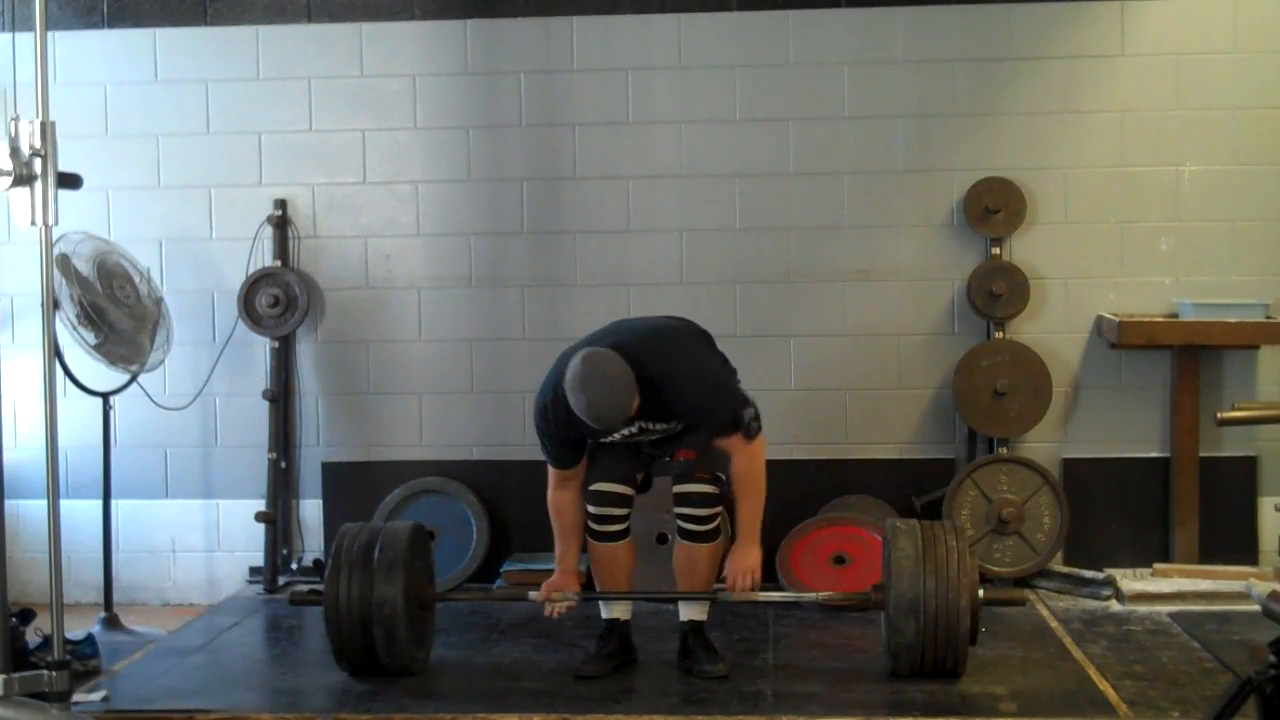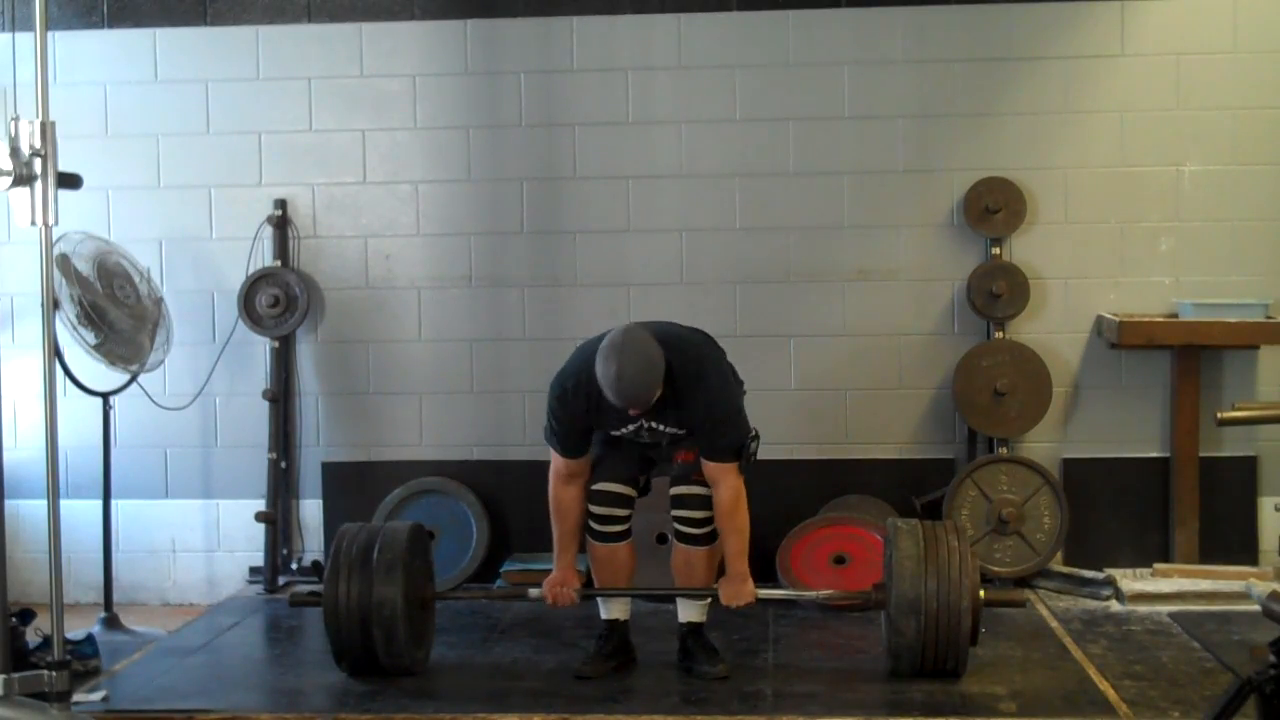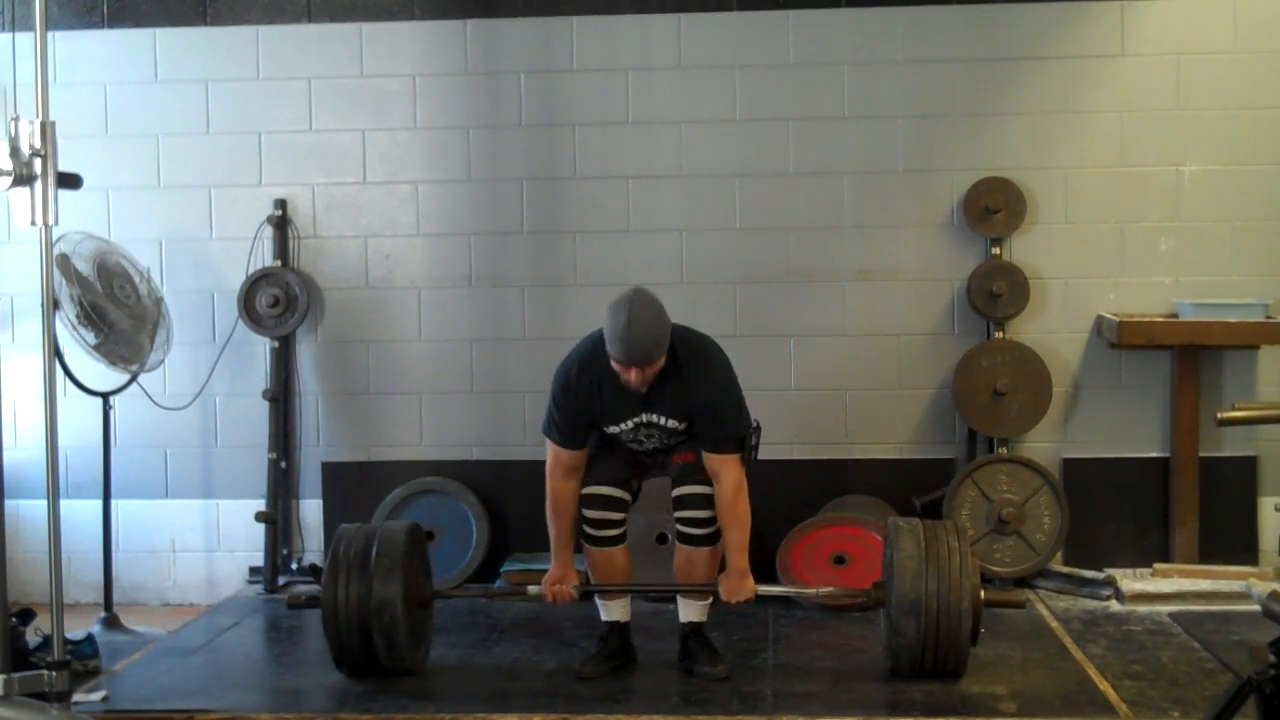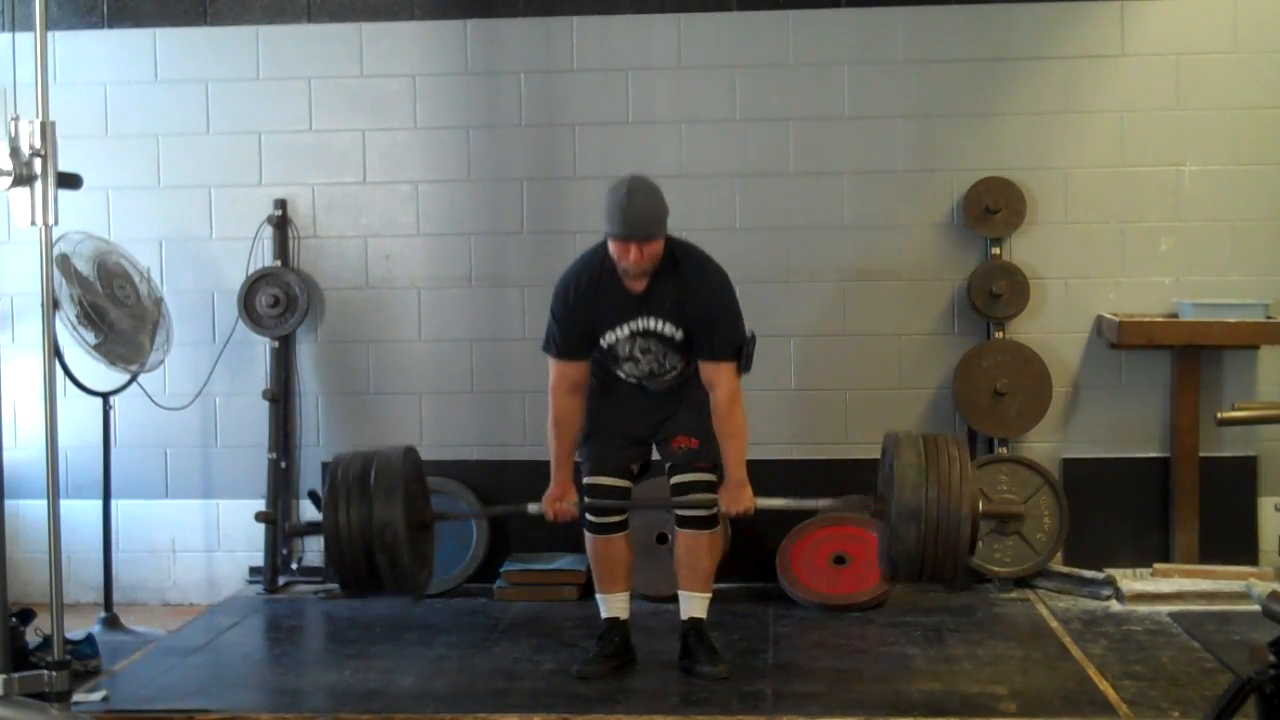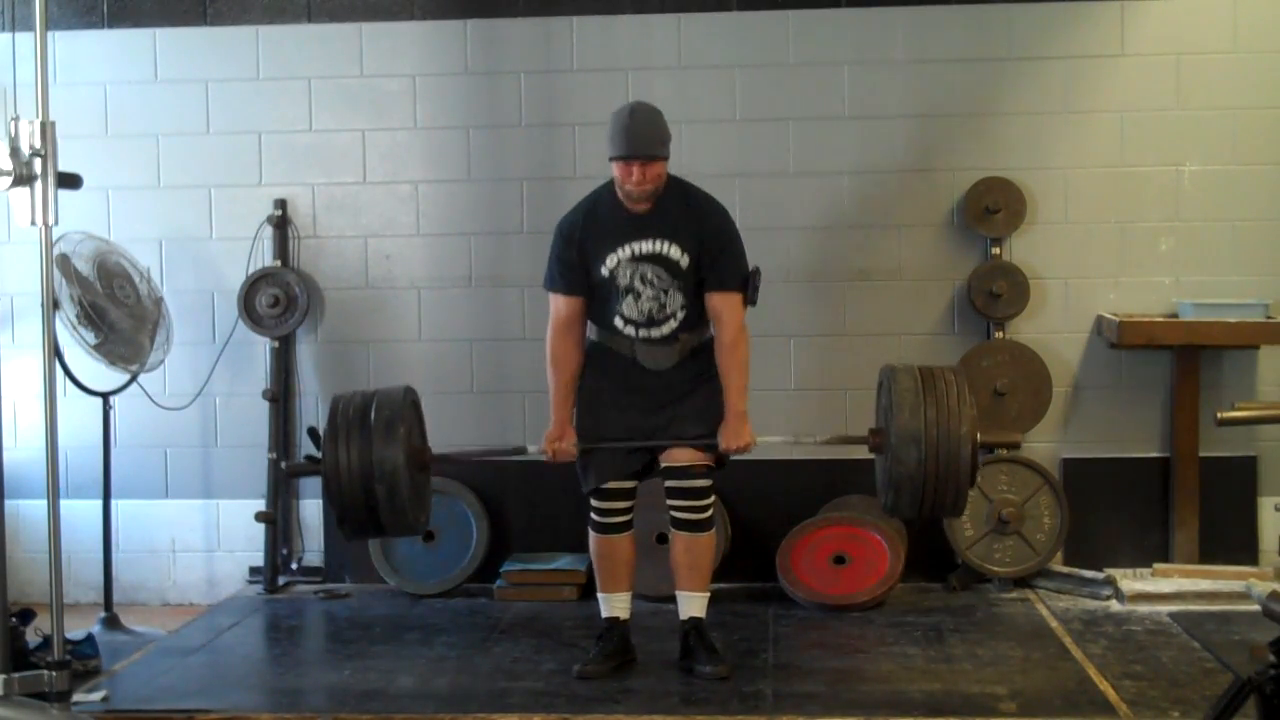
dt=1s
person 1, frame 1
left shoulder: (689, 374)
right shoulder: (554, 404)
left elbow: (747, 447)
right elbow: (565, 485)
left wrist: (748, 543)
right wrist: (566, 570)
left hip: (694, 406)
left knee: (699, 503)
right knee: (602, 503)
left ankle: (692, 634)
right ankle: (616, 634)
person 1, frame 2
left shoulder: (707, 377)
right shoulder: (573, 385)
left elbow: (727, 483)
right elbow: (567, 477)
left wrist: (738, 573)
right wrist: (564, 566)
left hip: (698, 430)
left knee: (696, 512)
right knee: (603, 509)
left ankle: (692, 635)
right ankle: (614, 635)
person 1, frame 3
left shoulder: (707, 368)
right shoulder: (577, 373)
left elbow: (728, 475)
right elbow: (563, 471)
left wrist: (738, 568)
right wrist: (561, 563)
left hip: (691, 439)
right hip: (616, 441)
left knee: (699, 514)
right knee: (597, 513)
left ankle: (693, 635)
right ankle: (615, 635)
person 1, frame 4
left shoulder: (704, 279)
right shoulder: (578, 286)
left elbow: (723, 387)
right elbow: (567, 388)
left wrist: (736, 480)
right wrist: (561, 479)
left hip: (688, 389)
right hip: (615, 390)
left knee: (696, 498)
right knee: (602, 501)
left ankle: (694, 633)
right ankle: (615, 633)
person 1, frame 5
left shoulder: (706, 217)
right shoulder: (579, 224)
left elbow: (729, 322)
right elbow: (565, 328)
left wrist: (736, 413)
right wrist: (561, 418)
left hip: (690, 376)
right hip: (611, 376)
left knee: (692, 502)
right knee: (608, 503)
left ankle: (694, 633)
right ankle: (615, 632)
